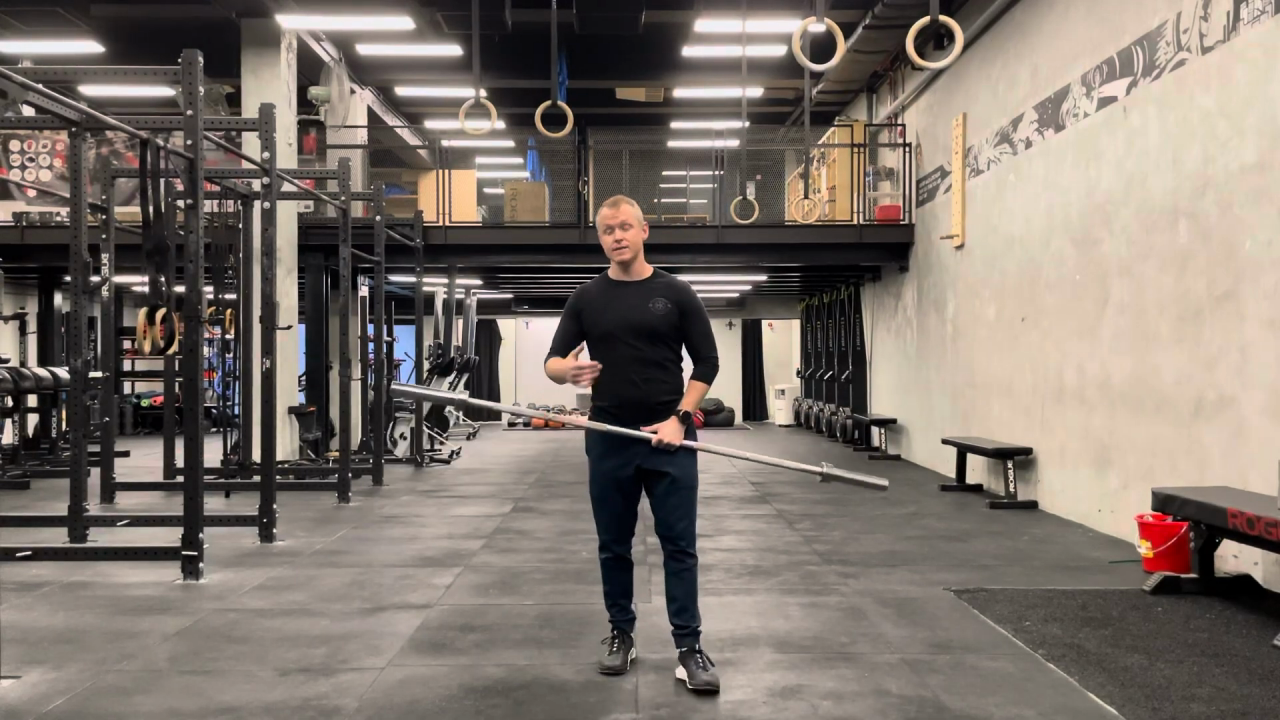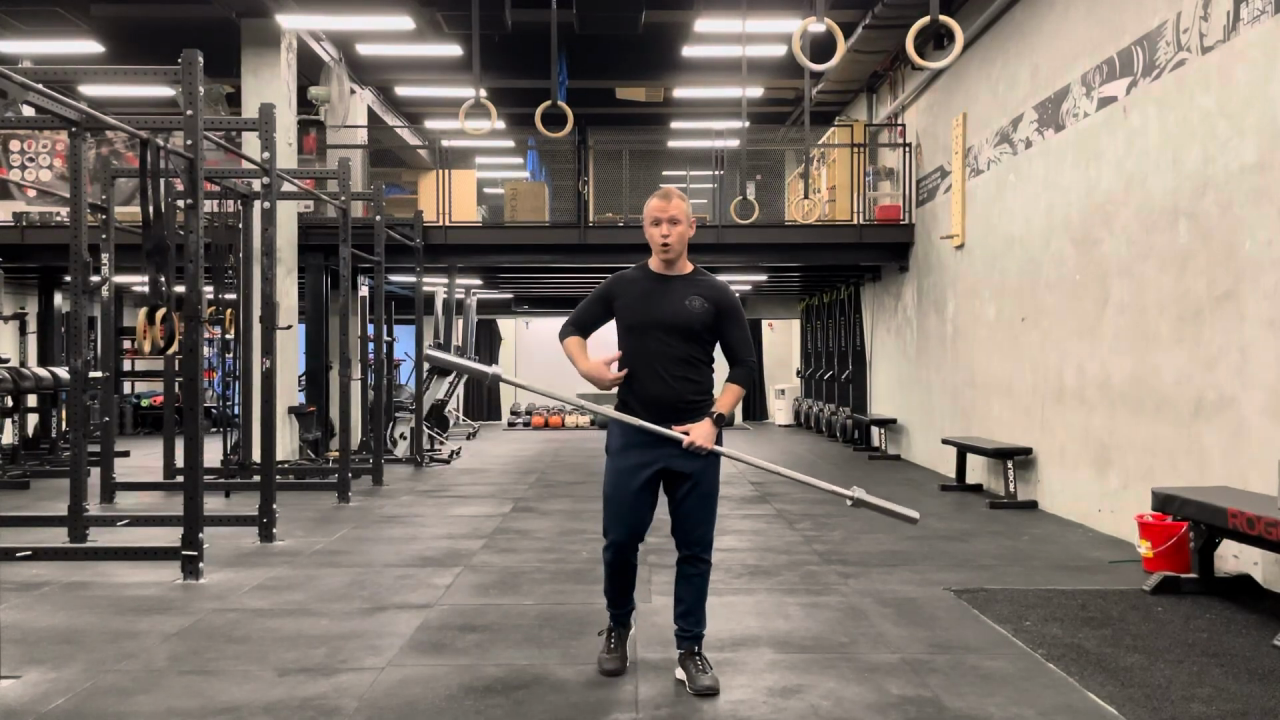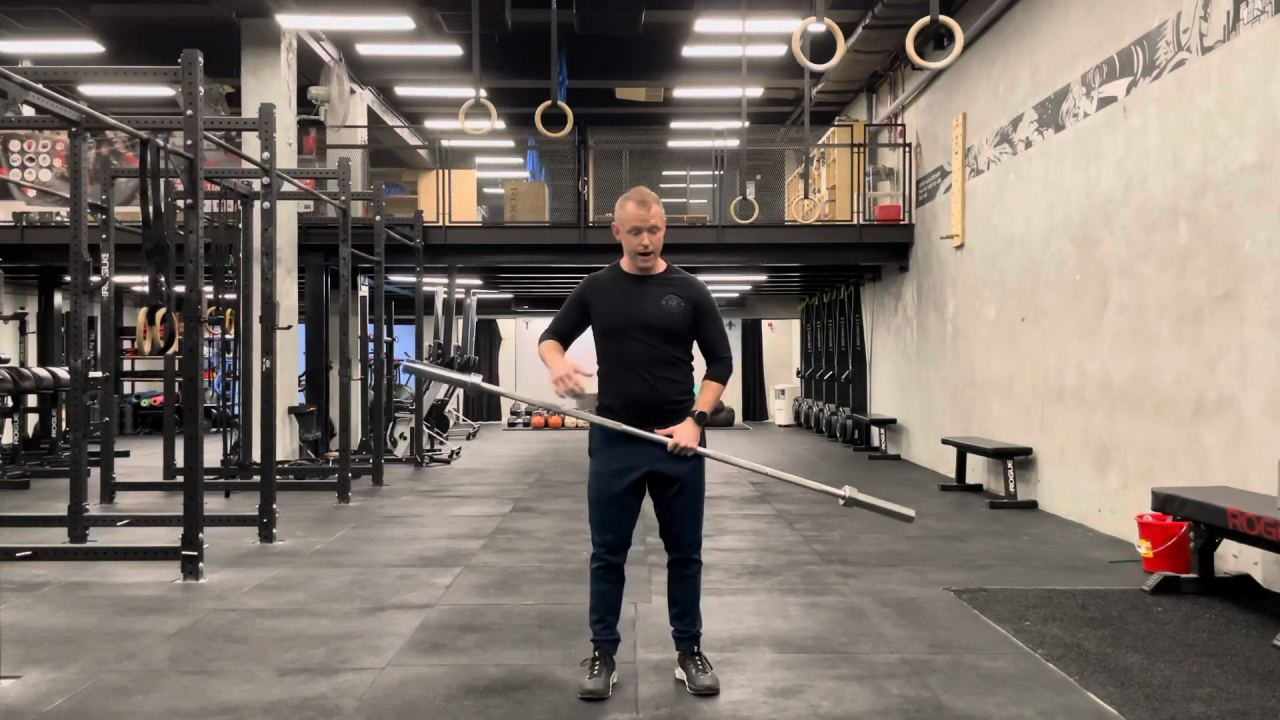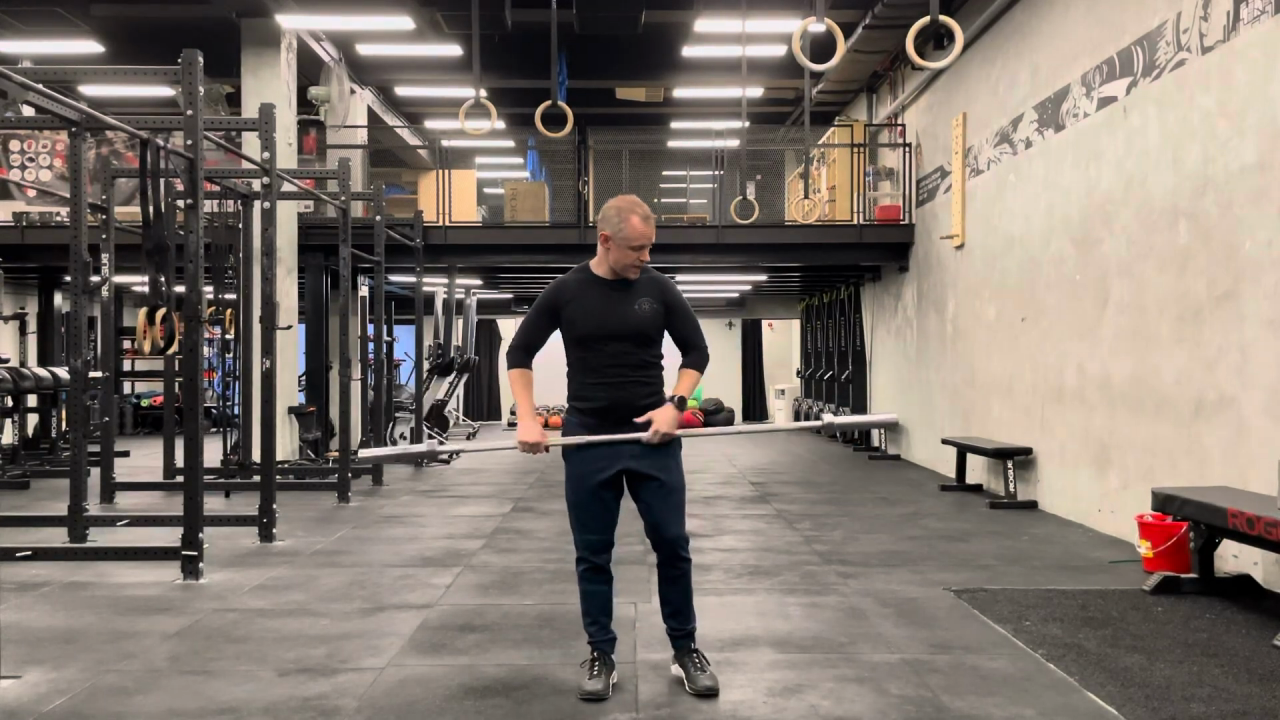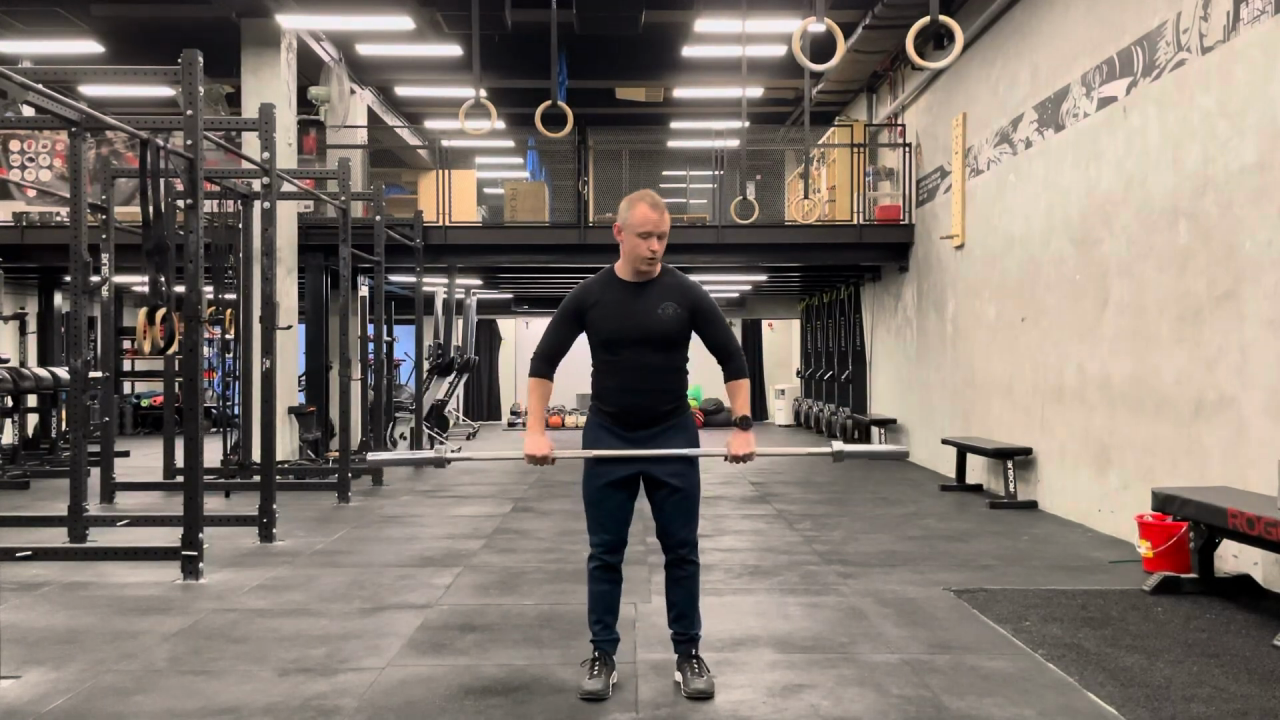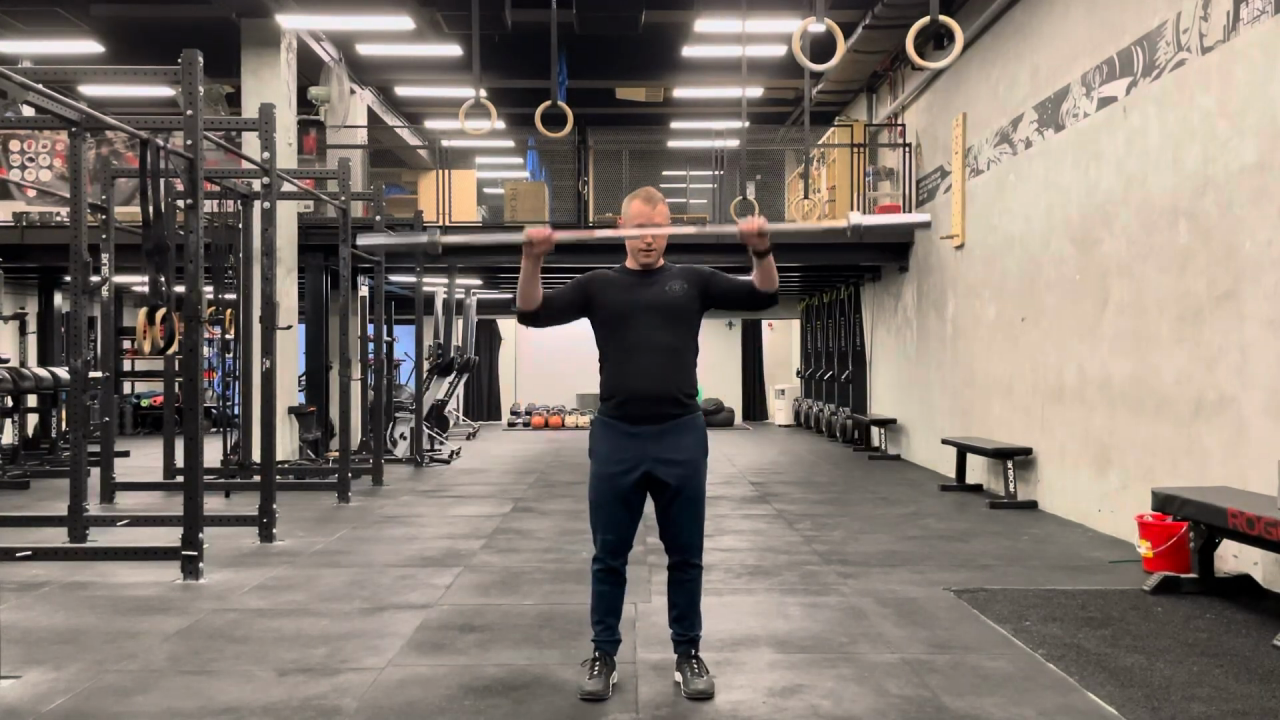
dt=0.5s
person 1, frame 1
left shoulder: (676, 293)
right shoulder: (587, 298)
left elbow: (706, 362)
right elbow: (552, 364)
left wrist: (680, 418)
right wrist: (567, 368)
left hip: (669, 436)
right hip: (609, 438)
left knee: (679, 544)
right knee: (613, 544)
left ankle: (689, 647)
right ankle: (621, 633)
person 1, frame 2
left shoulder: (715, 294)
right shoulder: (622, 286)
left elbow: (744, 365)
right elbow: (571, 330)
left wrist: (714, 419)
right wrist: (586, 367)
left hip: (694, 438)
right hip: (631, 435)
left knee: (695, 550)
right knee: (620, 542)
left ankle: (690, 650)
right ankle: (618, 626)
person 1, frame 3
left shoulder: (689, 290)
right shoulder: (597, 288)
left elbow: (720, 362)
right elbow: (552, 336)
left wrist: (696, 419)
right wrist: (558, 365)
left hip: (678, 439)
right hip: (614, 439)
left knee: (685, 552)
right knee: (608, 553)
left ankle: (688, 652)
right ankle: (603, 654)
person 1, frame 4
left shoulder: (659, 289)
right shoulder: (564, 292)
left elbow: (696, 351)
right elbow: (519, 353)
left wrist: (674, 403)
right wrist: (527, 418)
left hip: (654, 435)
right hip: (588, 437)
left knee: (672, 545)
right knee: (592, 555)
left ankle: (685, 649)
right ankle: (601, 655)
person 1, frame 5
left shoulder: (685, 293)
right shoulder: (589, 295)
left elbow: (732, 358)
right elbow: (544, 360)
left wrist: (741, 427)
right wrist: (536, 430)
left hip: (673, 438)
right hip: (607, 439)
left knee: (681, 550)
right knee: (605, 553)
left ankle: (687, 654)
right ankle: (602, 656)
person 1, frame 6
left shoulder: (692, 281)
right shoulder: (598, 285)
left elbow: (763, 297)
right elbow: (532, 314)
left wrist: (761, 250)
right wrist: (531, 261)
left hip: (681, 434)
right hip: (616, 436)
left knee: (685, 555)
right knee: (609, 555)
left ankle: (688, 654)
right ankle: (603, 656)
